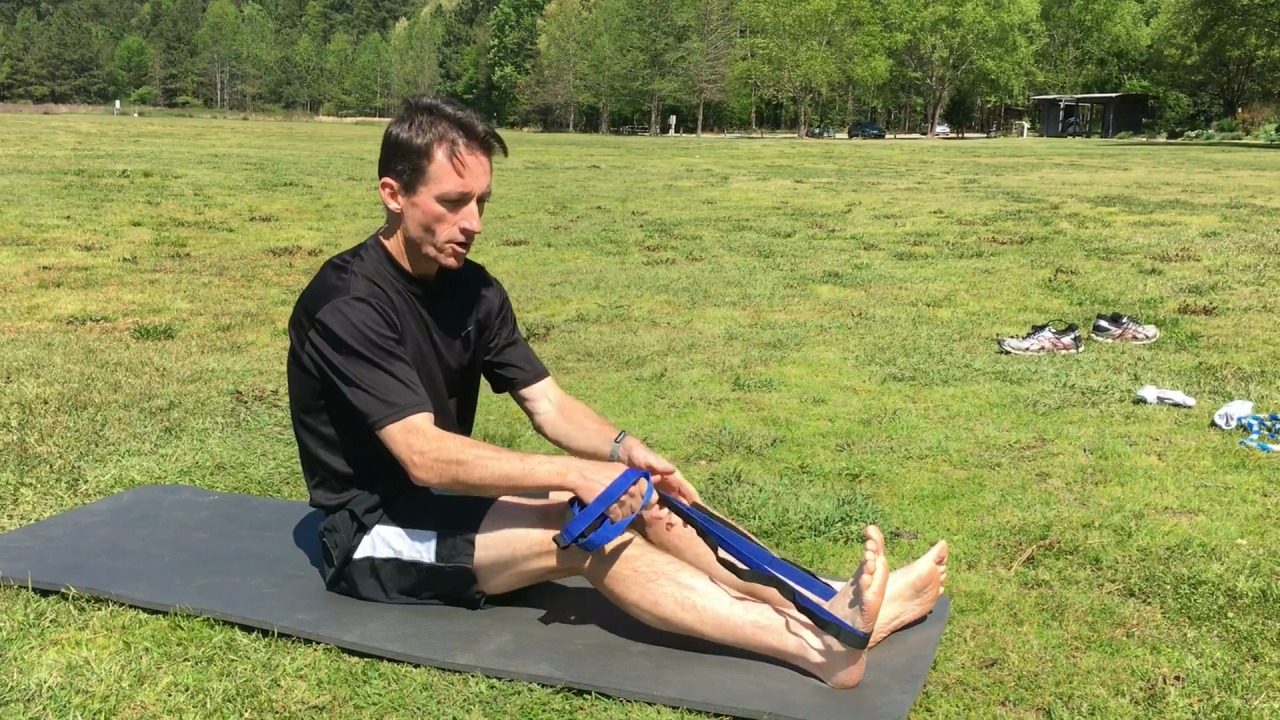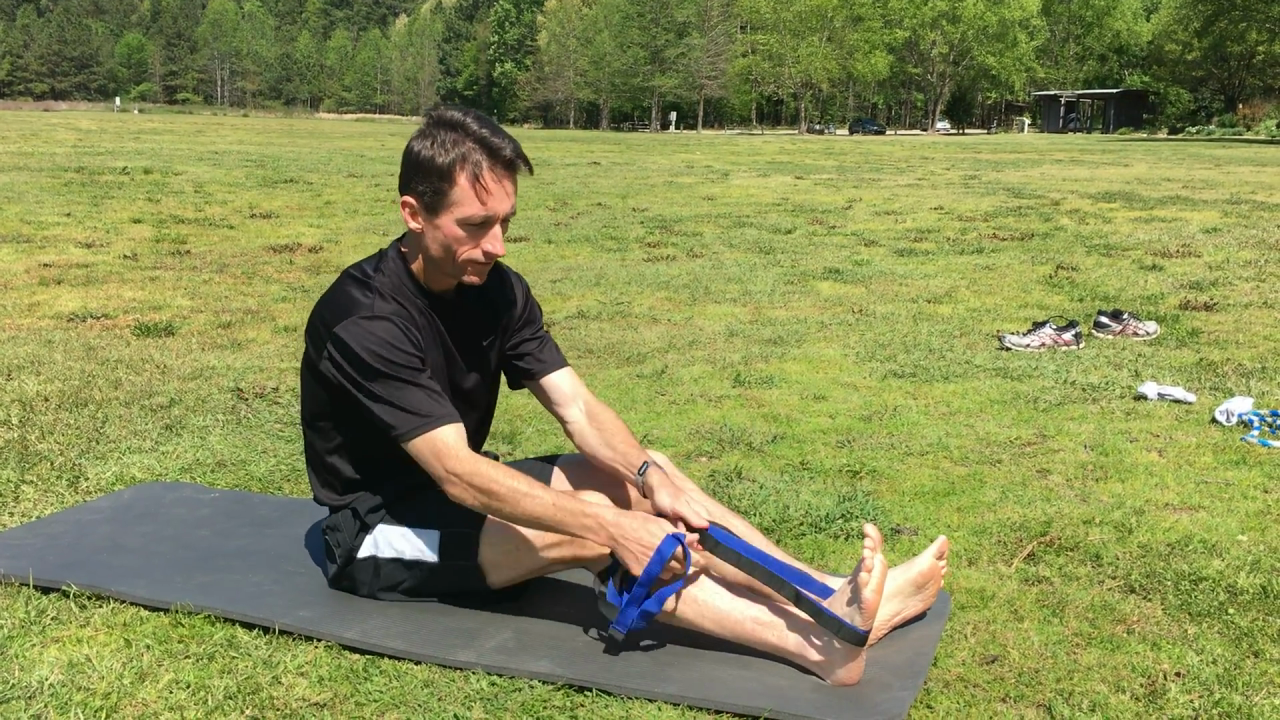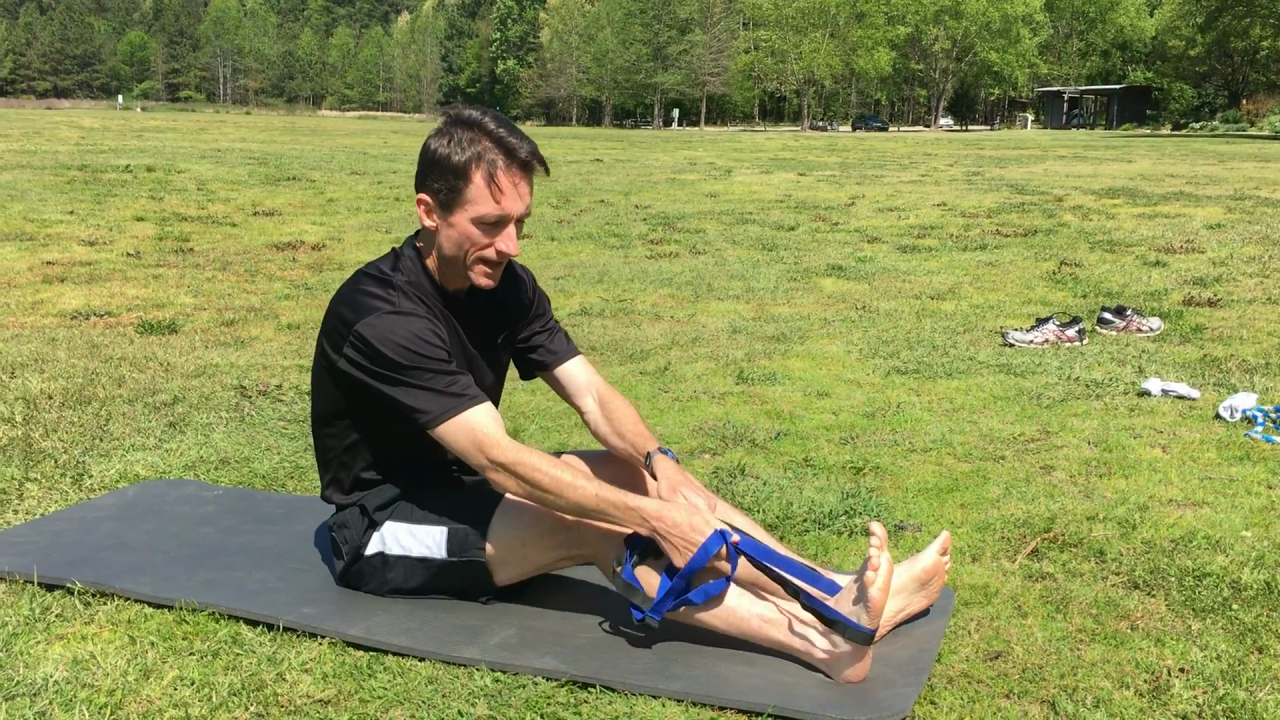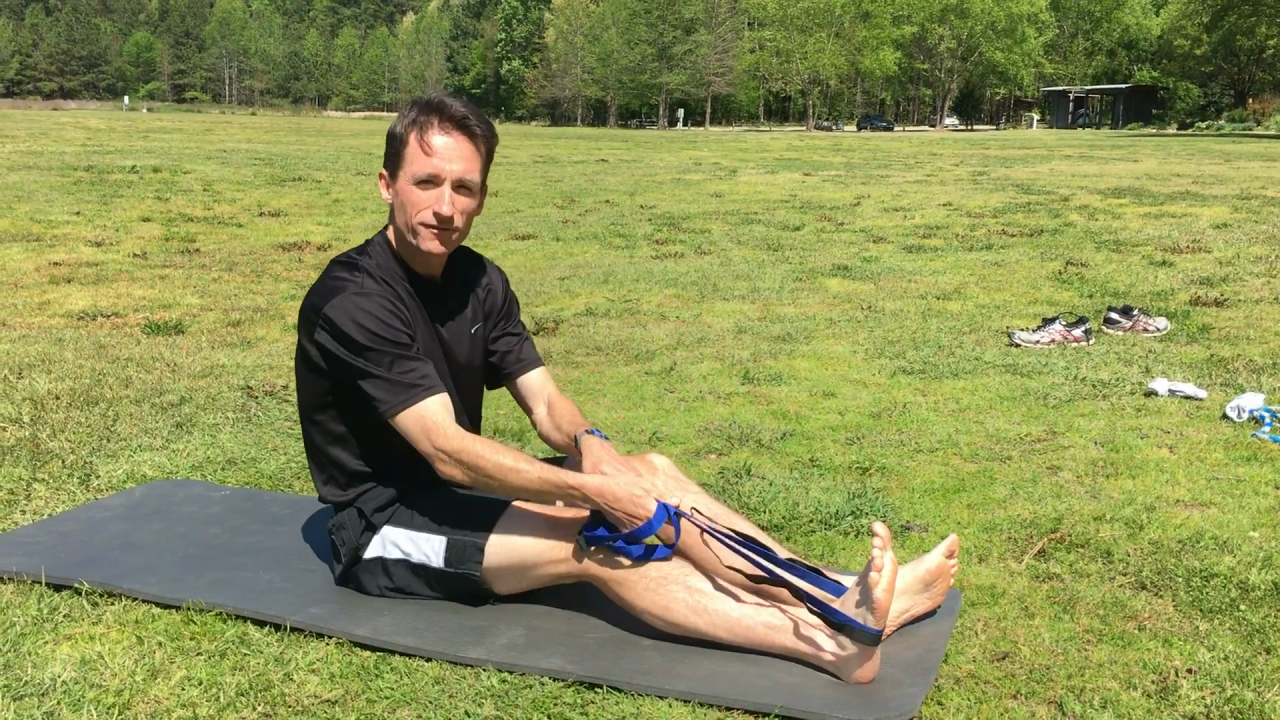
dt=0.4s
person 1, frame 1
left shoulder: (471, 287)
right shoulder: (347, 303)
left elbow: (546, 401)
right elbow: (423, 456)
left wrist: (625, 450)
right wrist: (570, 473)
left hip: (440, 498)
right hip: (373, 530)
left knee: (639, 501)
left ankle: (828, 609)
right ankle: (815, 646)
person 1, frame 2
left shoulder: (498, 290)
right shoulder: (364, 318)
left elbow: (577, 408)
right elbow: (458, 474)
left wrist: (648, 478)
right wrist: (614, 528)
left hip: (449, 494)
right hip: (376, 531)
left knee: (634, 476)
right knee: (589, 524)
left ankle: (826, 601)
right ankle: (813, 642)
person 1, frame 3
left shoulder: (505, 285)
right shoulder: (381, 315)
left elbow: (592, 394)
right elbow: (501, 461)
left wrist: (663, 466)
right wrist: (656, 517)
left hip: (457, 487)
right hip: (382, 528)
left knee: (635, 473)
right knee: (591, 524)
left ankle: (832, 598)
right ankle: (816, 637)
person 1, frame 4
left shoulder: (479, 281)
right shoulder: (352, 301)
left elbow: (544, 401)
right elbow: (449, 451)
left wrist: (588, 444)
right wrist: (594, 490)
left hip: (452, 489)
right hip: (382, 525)
left knee: (651, 473)
right knee: (591, 540)
left ankle: (839, 600)
right ankle: (826, 643)
